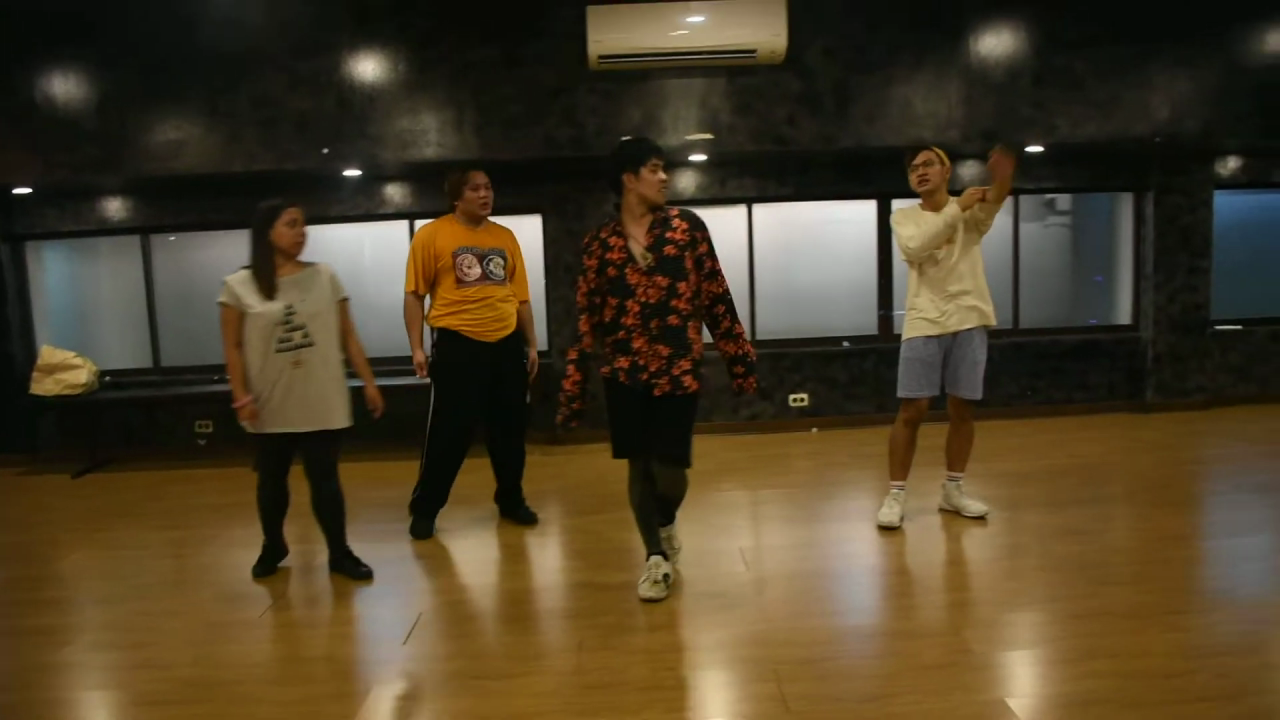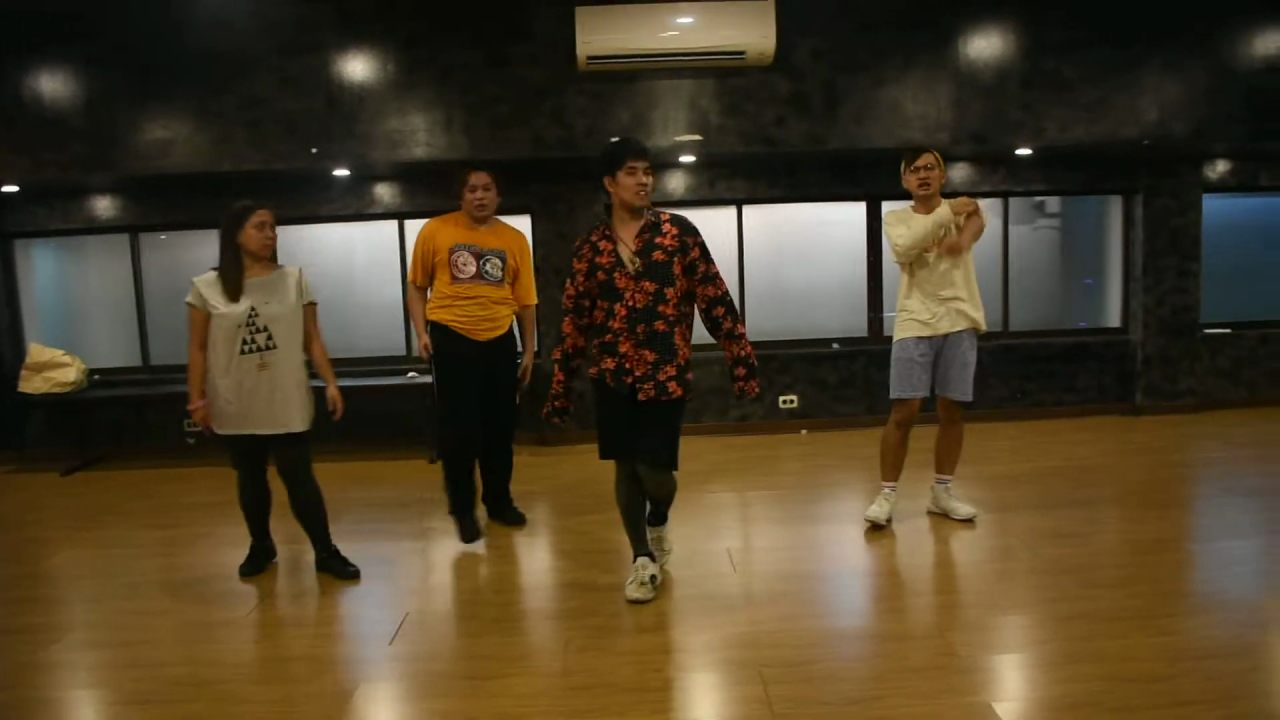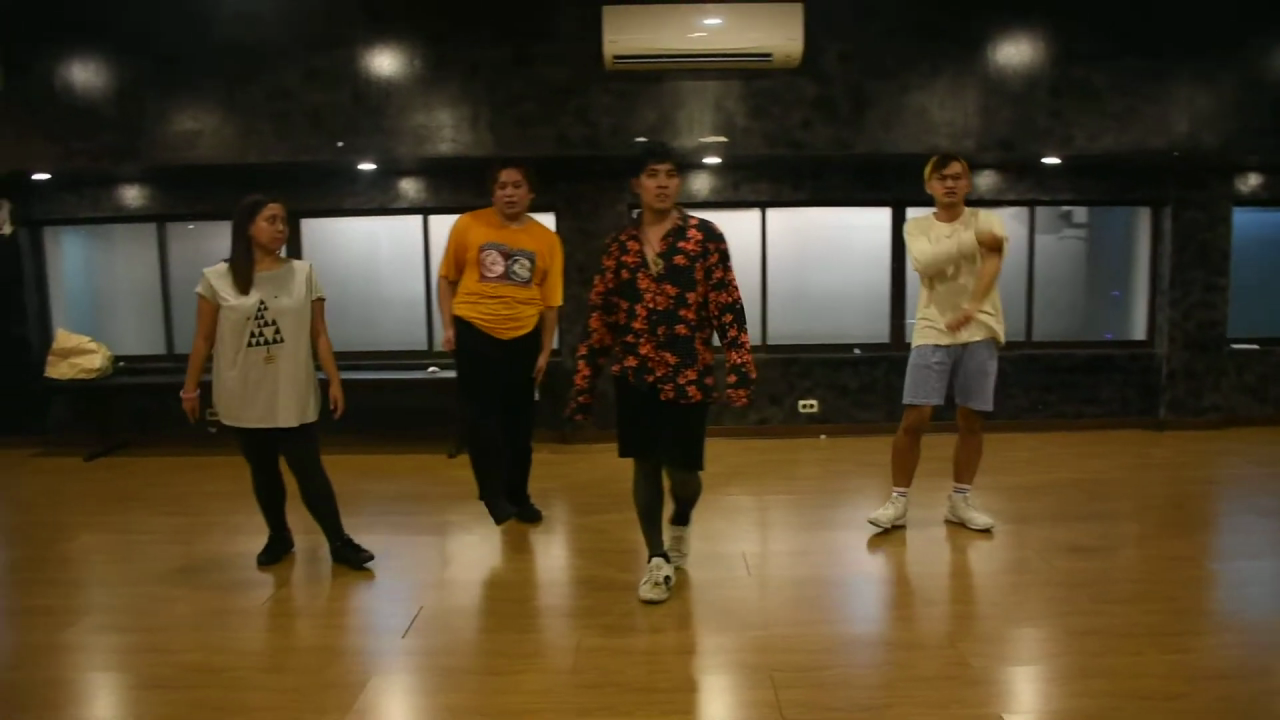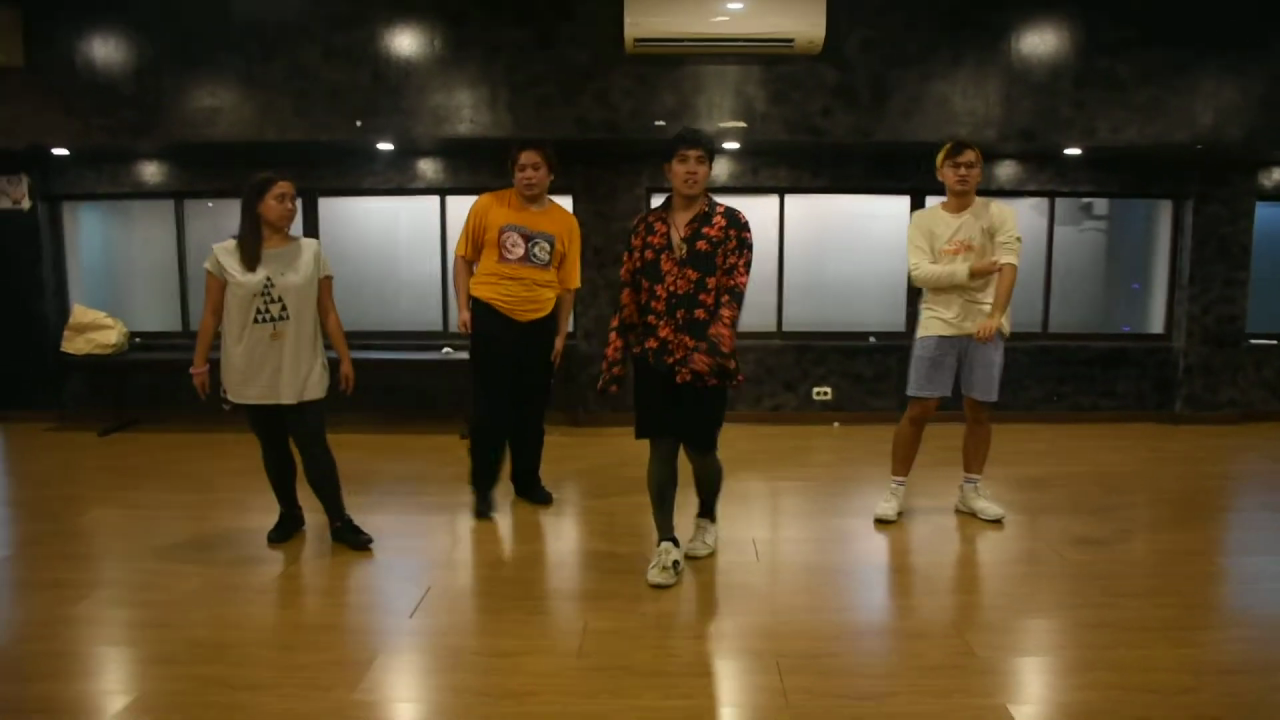
dt=0.2s
person 1, frame 1
left shoulder: (687, 227)
right shoulder: (599, 243)
left elbow: (715, 296)
right elbow: (587, 316)
left wrist: (739, 356)
right wrist: (573, 386)
left hip: (678, 370)
right hip: (625, 373)
left knee: (669, 467)
right knee: (639, 465)
left ankle: (666, 521)
right ankle: (655, 558)
person 1, frame 2
left shoulder: (679, 231)
right shoulder: (590, 246)
left elbow: (714, 298)
right elbow: (574, 317)
left wrist: (741, 358)
right wrist: (559, 384)
left hip: (665, 373)
right hip: (611, 375)
left knee: (656, 469)
right knee: (626, 466)
left ankle: (658, 522)
right ankle: (643, 559)
person 1, frame 3
left shoulder: (705, 237)
right shoulder: (619, 245)
left elbow: (727, 308)
right elbow: (601, 316)
left wrist: (740, 369)
right wrist: (584, 382)
left hip: (688, 375)
right hip: (634, 375)
left knee: (682, 468)
right knee: (645, 465)
left ankle: (680, 523)
right ankle: (658, 559)
person 1, frame 4
left shoulder: (731, 223)
right shoulder: (646, 225)
left elbow: (733, 292)
right elbow: (629, 294)
left wrist: (715, 345)
right wrist: (615, 355)
left hip: (706, 358)
right hip: (654, 357)
left knee: (700, 449)
right knee: (661, 447)
left ankle: (707, 519)
right ankle: (666, 544)
person 2, frame 1
left shoulder: (972, 211)
right shoulder: (902, 217)
left elbow: (994, 200)
right elbow: (916, 248)
left wrist: (1000, 181)
right wrist: (956, 207)
left hip: (969, 321)
right hip: (924, 324)
left knee: (962, 409)
right knee: (910, 411)
left ankle: (953, 490)
right ankle: (896, 495)
person 2, frame 2
left shoulder: (960, 210)
right shoulder: (894, 219)
left elbow: (974, 224)
right elbow: (904, 248)
left wrist: (960, 240)
right wrist: (948, 212)
left hip: (959, 323)
right hip: (914, 326)
left knee: (951, 411)
right knee: (903, 413)
left ankle: (942, 491)
right ankle: (887, 494)
person 2, frame 3
left shoulder: (986, 221)
right shoulder: (916, 227)
left elbow: (992, 261)
right elbow: (926, 262)
left wrist: (972, 307)
right wrist: (973, 240)
left hip: (979, 333)
right hip: (932, 334)
left knee: (971, 421)
right knee: (914, 419)
left ankle: (960, 501)
right ankle: (898, 500)
person 2, frame 4
left shoulder: (997, 214)
right shoulder: (922, 220)
left elbow: (1007, 266)
right elbow: (919, 273)
left wrist: (997, 314)
right wrist: (969, 270)
left hip: (983, 327)
right hip: (937, 326)
left knee: (979, 412)
right knee: (917, 411)
left ankle: (971, 491)
right ankle: (896, 490)
person 3, frame 1
left shoulder: (324, 277)
right shoulder: (238, 287)
left elbow: (347, 336)
right elbow: (233, 348)
left wrist: (368, 381)
right wrist: (242, 396)
left hip: (321, 401)
right hip: (270, 405)
left knee: (324, 478)
right knee: (271, 479)
left ankle: (340, 553)
right ankle: (273, 545)
person 3, frame 2
left shoulder: (293, 279)
right shoulder: (206, 288)
left elbow: (312, 339)
right elbow: (198, 349)
left wrist: (331, 384)
right wrist: (197, 397)
left hip: (287, 404)
right hip: (236, 407)
left knee: (299, 477)
right knee: (250, 479)
left ankle: (325, 552)
right ankle: (261, 546)
person 3, frame 3
left shoulder: (303, 274)
right shoulder: (217, 279)
left elbow: (319, 334)
right elbow: (203, 339)
left wrist: (334, 381)
right wrist: (190, 387)
left hip: (294, 396)
right hip: (244, 398)
left knee: (308, 469)
right knee: (263, 470)
left ankle: (339, 542)
right ankle: (279, 536)
person 3, frame 4
left shoulder: (311, 252)
right shoulder: (225, 255)
left elbow: (327, 311)
right elbow: (212, 315)
left wrist: (345, 358)
right wrist: (200, 364)
left hip: (302, 372)
right hip: (252, 375)
left knee: (313, 446)
right knee: (273, 447)
left ankle: (339, 521)
right ankle: (290, 513)
person 4, frame 1
left shoulder: (505, 237)
right shoulder: (431, 235)
left elbow: (520, 296)
right elbow: (414, 295)
left wrist: (531, 344)
right wrist: (418, 347)
left hip: (507, 343)
right hip: (457, 344)
left knee: (510, 427)
right knee: (450, 431)
left ankle: (511, 499)
right ankle: (424, 510)
person 4, frame 2
left shoulder: (514, 239)
right shoulder: (435, 230)
left elbow: (525, 300)
right elbow: (417, 286)
left wrist: (528, 349)
right wrist: (422, 331)
left hip: (499, 342)
right hip: (451, 338)
left knee: (500, 426)
right knee: (459, 425)
left ankle: (499, 501)
right ankle: (464, 509)
person 4, frame 3
left shoulder: (547, 239)
right shoulder: (468, 226)
left elbow: (550, 302)
right elbow: (447, 278)
left wrist: (545, 350)
right wrist: (448, 325)
left hip: (522, 340)
right hip: (475, 336)
left knee: (518, 423)
right knee: (483, 419)
left ankle: (517, 496)
right ankle: (495, 498)
person 4, frame 4
left shoulder: (566, 222)
right shoulder: (487, 206)
left elbow: (566, 284)
right elbow: (464, 259)
left wrist: (561, 333)
right wrist: (463, 308)
left hip: (539, 324)
right hip: (490, 317)
left knee: (531, 407)
right knee: (490, 404)
left ankle: (527, 481)
right ankle: (483, 486)
